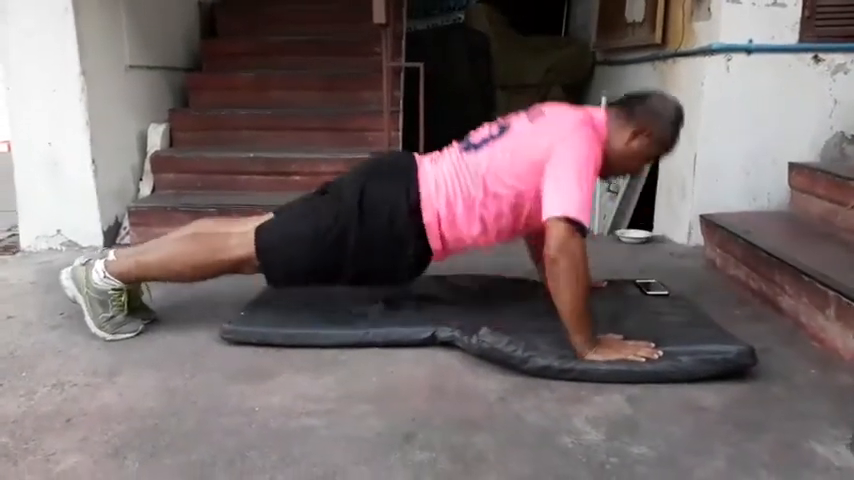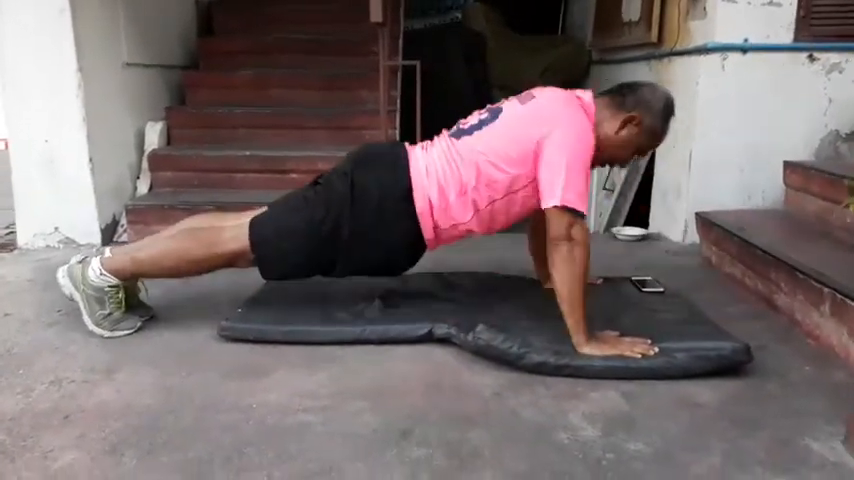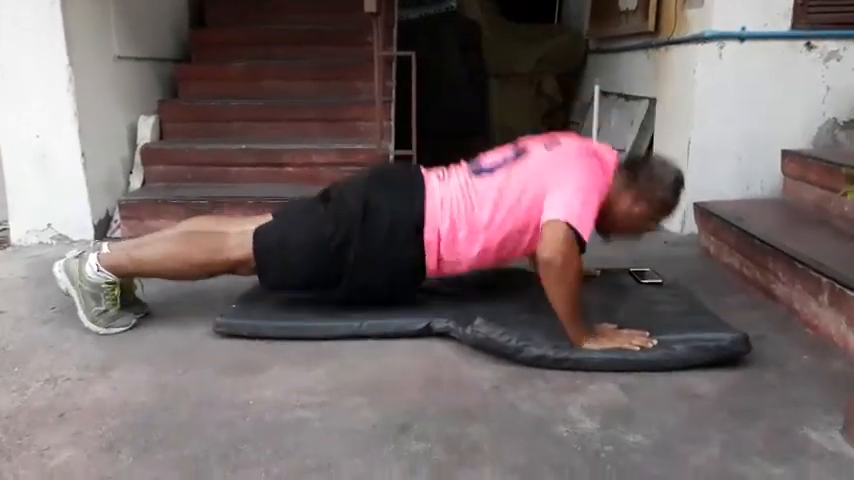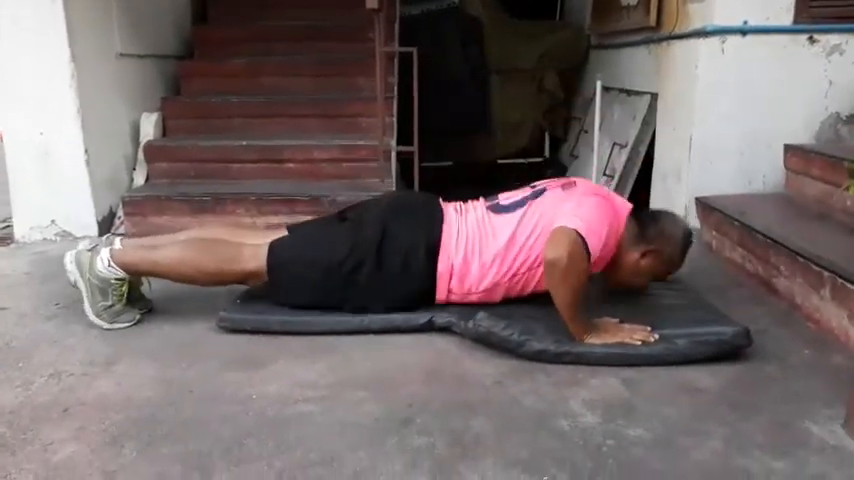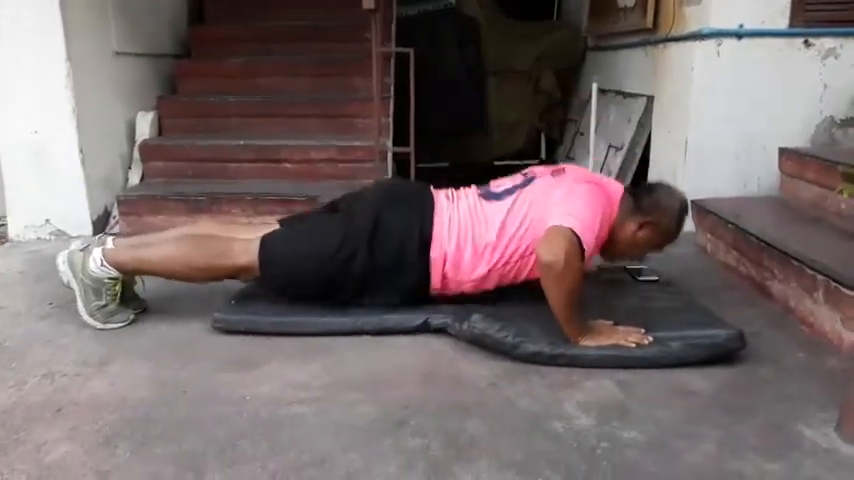
dt=0.2s
person 1, frame 1
left shoulder: (564, 123)
right shoulder: (581, 140)
left elbow: (532, 213)
right elbow: (562, 249)
left wrist: (554, 276)
right wrist: (588, 344)
left hip: (401, 184)
right hip: (397, 216)
left knee: (256, 233)
right knee: (247, 251)
left ankle: (115, 263)
right ankle: (109, 273)
person 1, frame 2
left shoulder: (558, 108)
right shoulder: (574, 124)
left elbow: (535, 206)
right elbow: (567, 235)
left wrist: (546, 276)
right wrist: (585, 340)
left hip: (395, 177)
right hip: (391, 204)
left knee: (249, 230)
right knee: (243, 245)
left ankle: (111, 261)
right ankle: (104, 270)
person 1, frame 3
left shoulder: (571, 152)
right shoulder: (588, 171)
right elbow: (554, 251)
left wrist: (566, 284)
right wrist: (584, 335)
left hip: (403, 194)
right hip: (397, 230)
left knee: (249, 235)
right knee: (243, 251)
left ankle: (109, 258)
right ankle: (102, 265)
person 1, frame 4
left shoulder: (586, 195)
right shoulder: (602, 214)
right elbow: (561, 255)
left wrist: (569, 281)
right wrist: (585, 330)
left hip: (417, 220)
right hip: (411, 259)
left knee: (267, 242)
right knee: (258, 264)
left ankle: (120, 249)
right ankle: (113, 259)
person 1, frame 5
left shoulder: (579, 182)
right shoulder: (594, 200)
right elbow: (556, 257)
left wrist: (563, 275)
right wrist: (579, 333)
left hip: (410, 210)
right hip: (405, 249)
left knee: (259, 237)
right knee: (248, 259)
left ankle: (111, 250)
right ankle: (107, 259)
